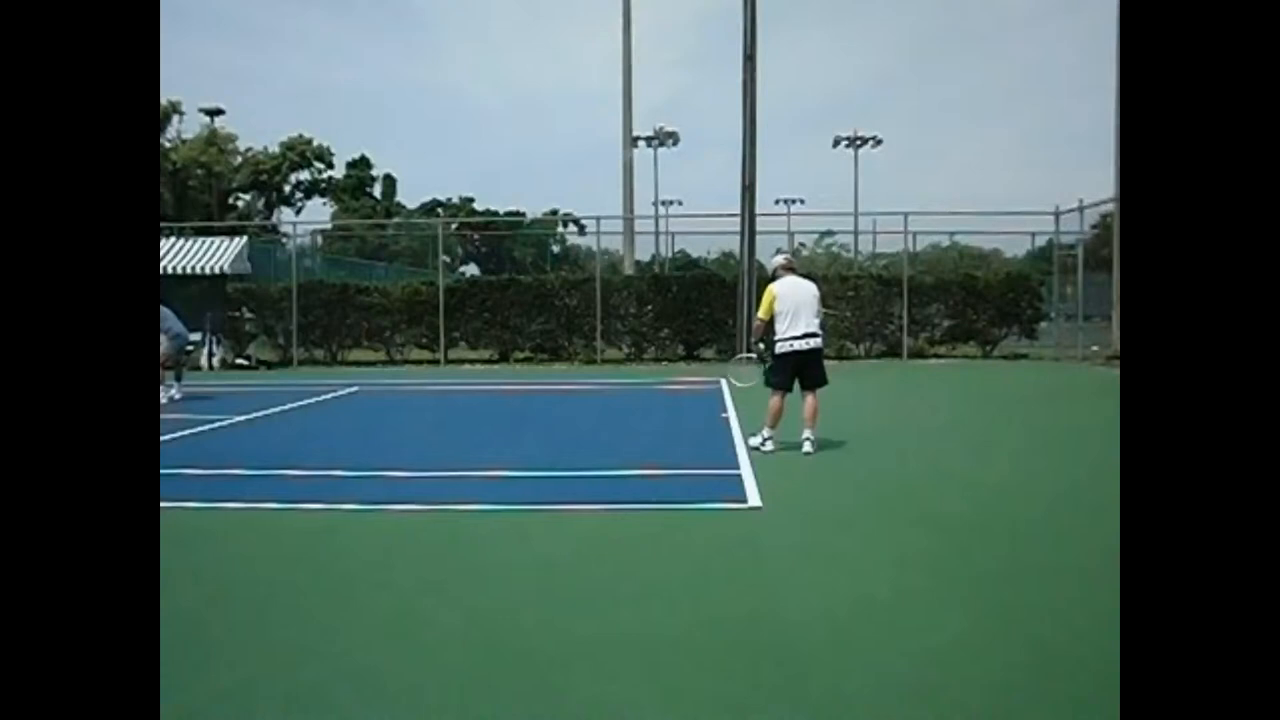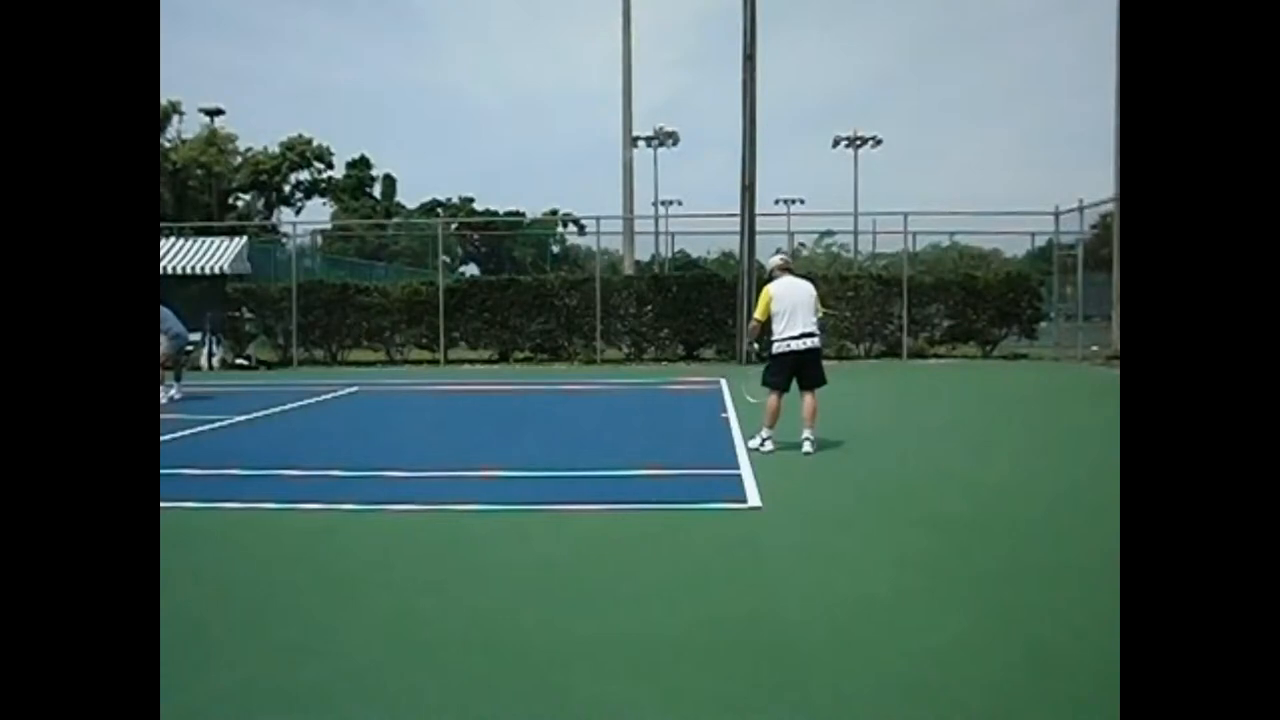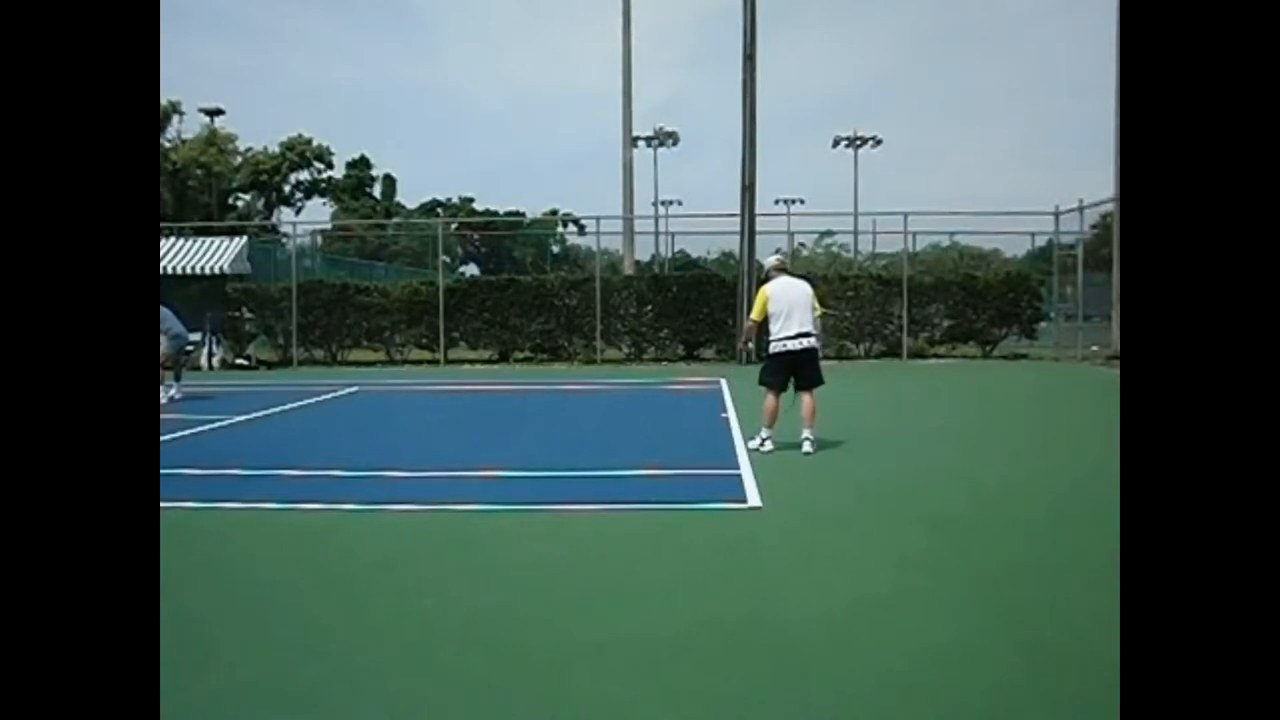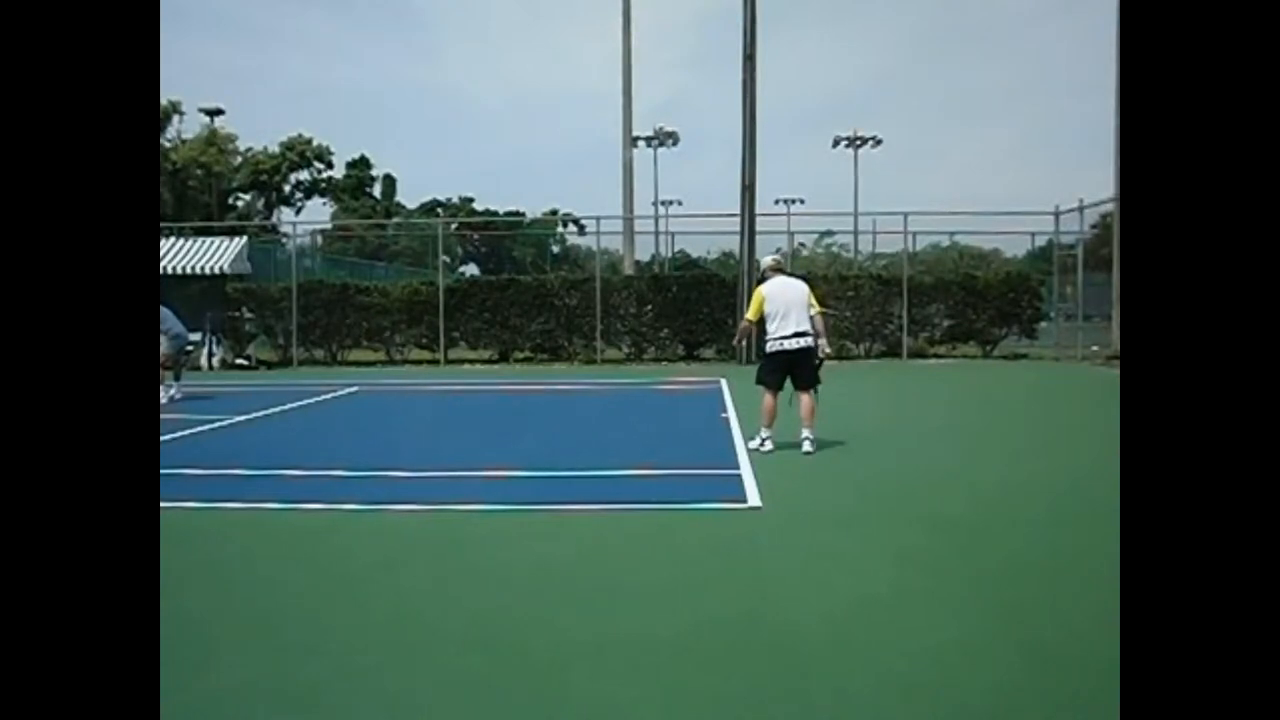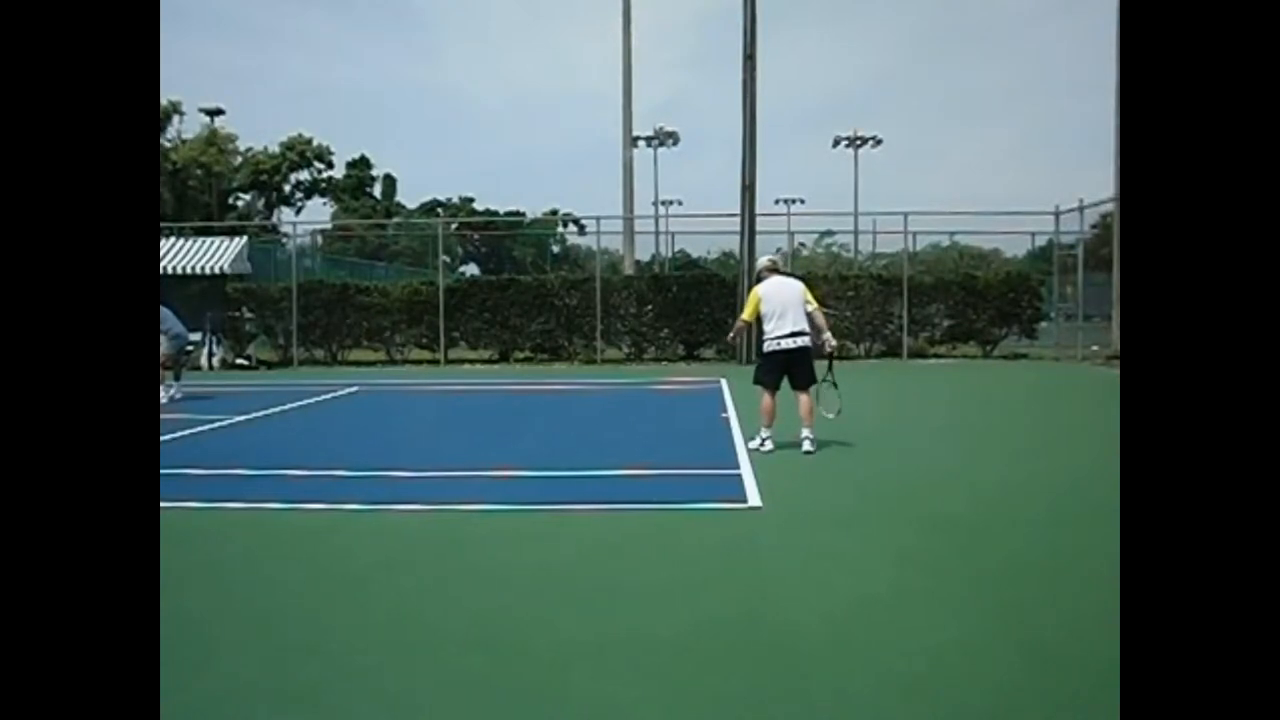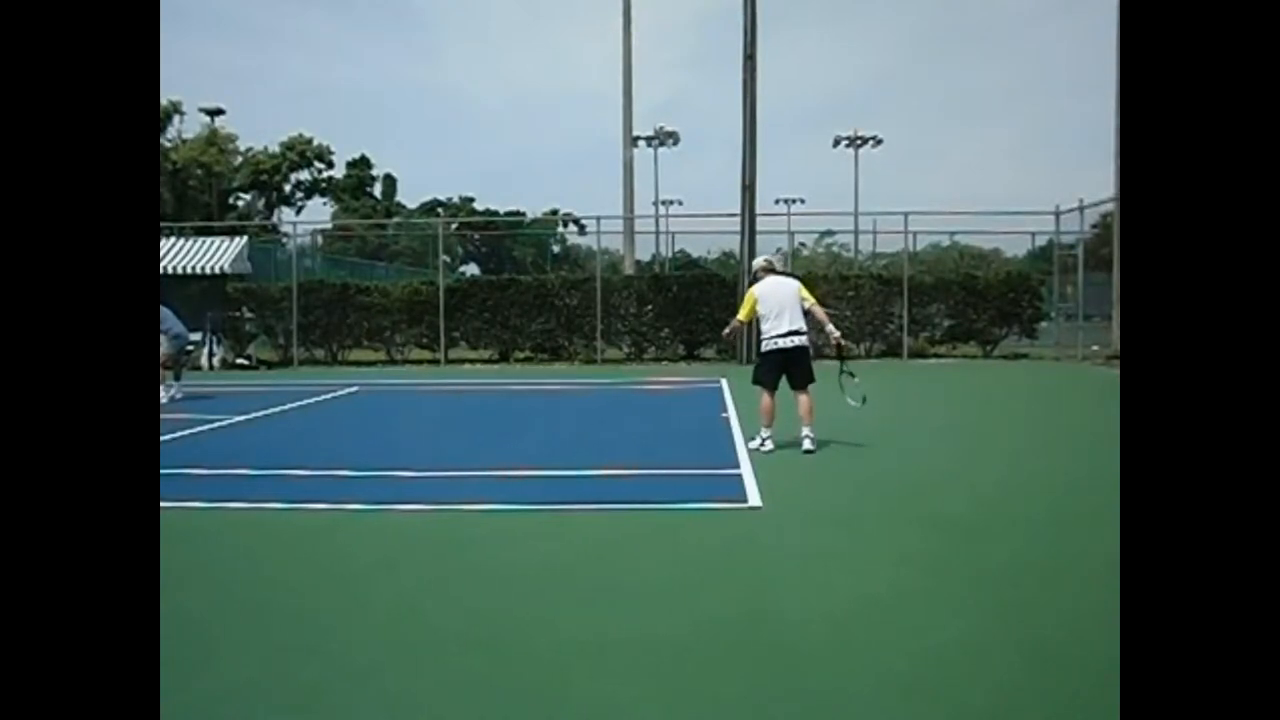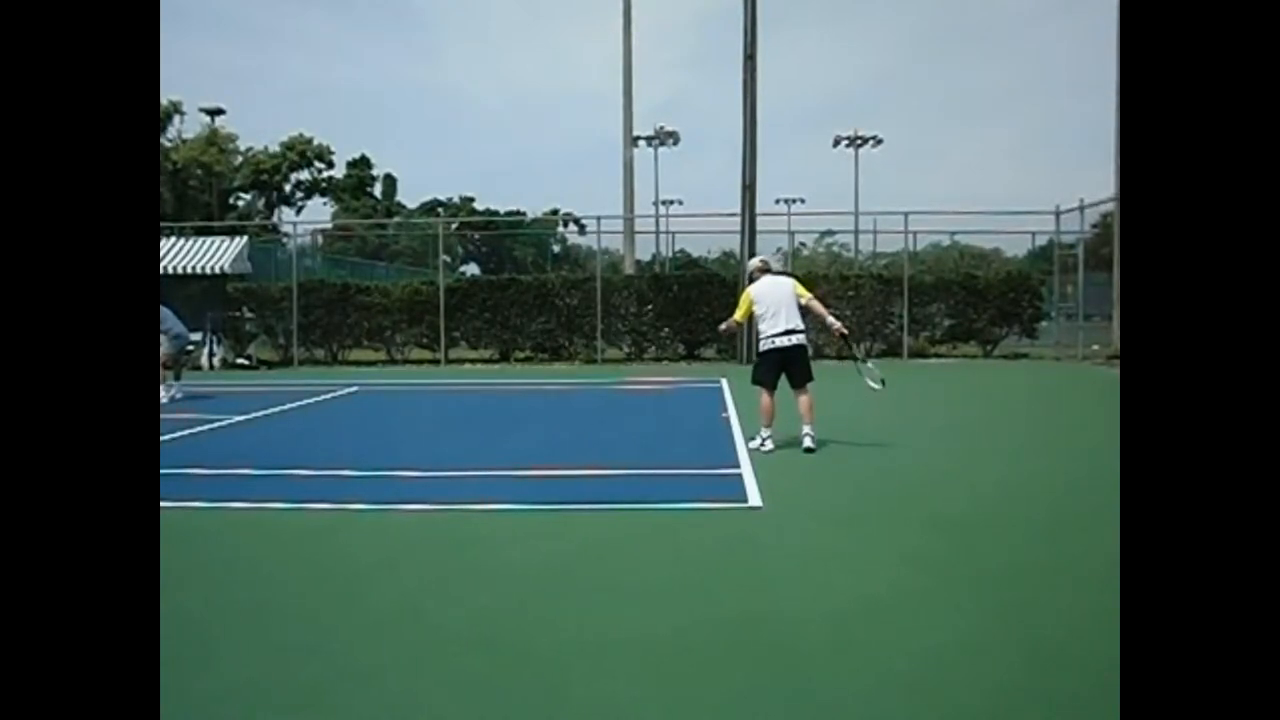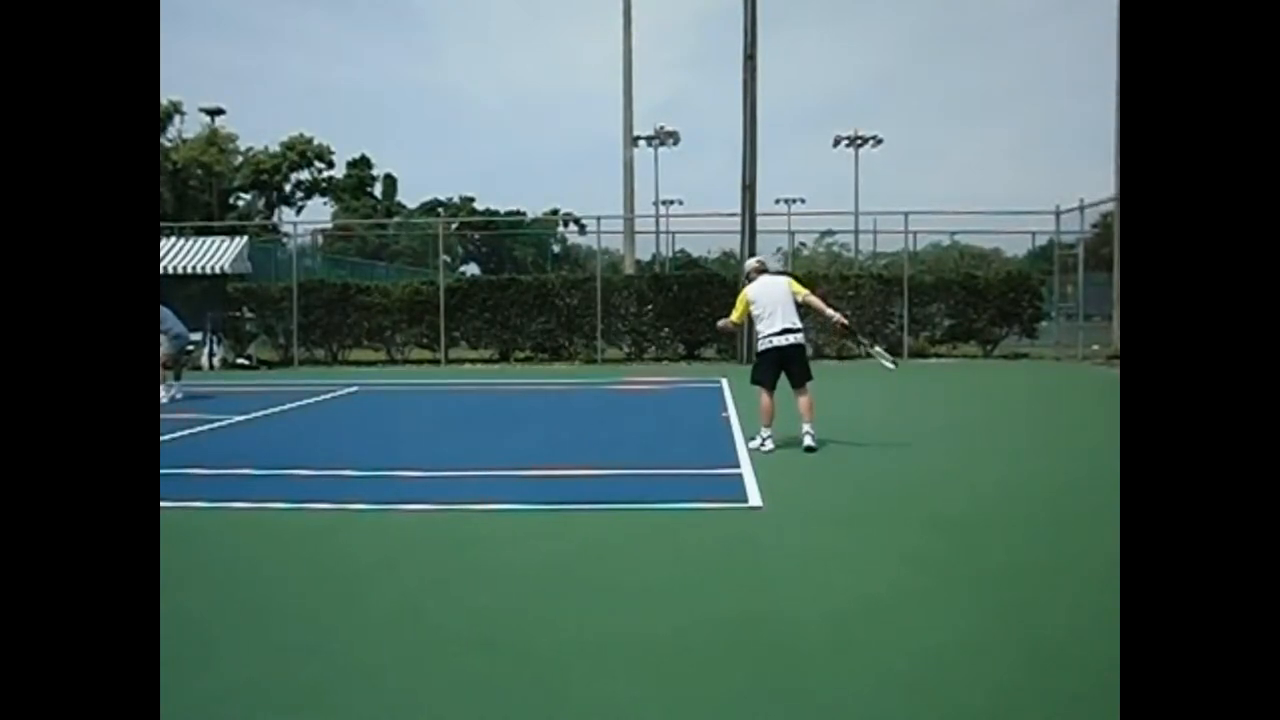
dt=0.4s
person 1, frame 1
left shoulder: (774, 288)
right shoulder: (812, 286)
left elbow: (760, 322)
right elbow: (818, 317)
left wrist: (756, 340)
left hip: (786, 346)
right hip: (812, 344)
left knee: (778, 393)
right knee: (809, 392)
left ankle: (766, 437)
right ankle: (808, 438)
person 1, frame 2
left shoulder: (771, 288)
right shoulder: (809, 286)
left elbow: (756, 323)
right elbow: (817, 317)
left wrist: (751, 340)
left hip: (784, 346)
right hip: (810, 344)
left knee: (775, 392)
right knee: (808, 392)
left ankle: (765, 437)
right ankle: (808, 438)
person 1, frame 3
left shoulder: (767, 289)
right shoulder: (805, 286)
left elbow: (752, 323)
right elbow: (816, 318)
left wrist: (745, 340)
right wrist: (817, 343)
left hip: (781, 346)
right hip: (806, 345)
left knee: (772, 392)
right knee: (806, 392)
left ankle: (765, 438)
right ankle: (807, 438)
person 1, frame 4
left shoulder: (763, 289)
right shoulder: (802, 285)
left elbow: (748, 322)
right elbow: (816, 315)
left wrist: (739, 338)
right wrist: (822, 340)
left hip: (778, 346)
right hip: (803, 344)
left knee: (770, 392)
right knee: (805, 391)
left ankle: (765, 437)
right ankle: (807, 437)
person 1, frame 5
left shoulder: (759, 289)
right shoulder: (798, 284)
left elbow: (744, 322)
right elbow: (815, 312)
left wrist: (733, 335)
right wrist: (827, 335)
left hip: (775, 346)
right hip: (801, 344)
left knee: (768, 391)
right knee: (803, 391)
left ankle: (765, 438)
right ankle: (807, 437)
person 1, frame 6
left shoulder: (756, 290)
right shoulder: (794, 283)
left elbow: (740, 322)
right elbow: (813, 307)
left wrist: (728, 331)
right wrist: (830, 328)
left hip: (773, 345)
right hip: (798, 343)
left knee: (767, 391)
right knee: (802, 391)
left ankle: (765, 437)
right ankle: (807, 436)
person 1, frame 7
left shoulder: (752, 290)
right shoulder: (790, 282)
left elbow: (736, 322)
right elbow: (811, 301)
left wrist: (724, 327)
right wrist: (830, 320)
left hip: (770, 345)
right hip: (796, 341)
left knee: (767, 391)
right knee: (802, 389)
left ankle: (765, 437)
right ankle: (808, 434)
person 1, frame 8
left shoulder: (748, 291)
right shoulder: (785, 281)
left elbow: (733, 324)
right elbow: (808, 297)
left wrist: (721, 324)
right wrist: (830, 313)
left hip: (769, 344)
right hip: (794, 340)
left knee: (766, 391)
right knee: (801, 389)
left ankle: (765, 437)
right ankle: (807, 433)
